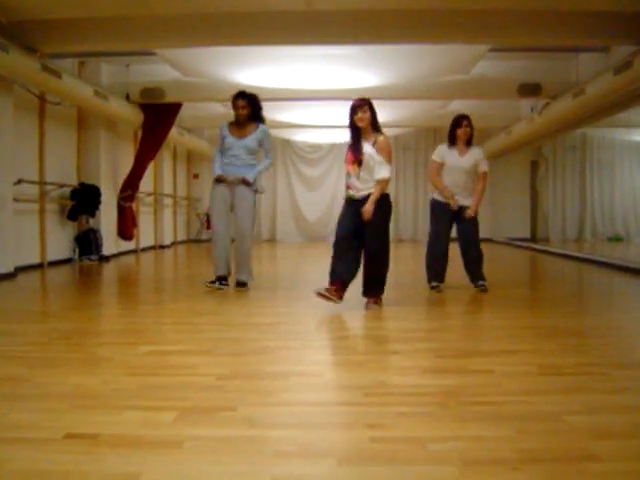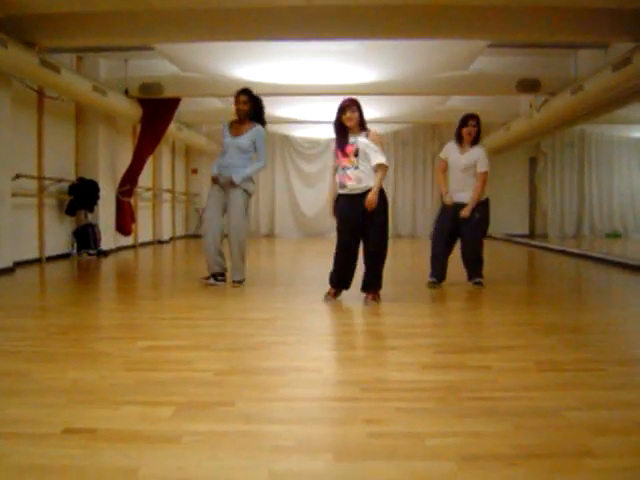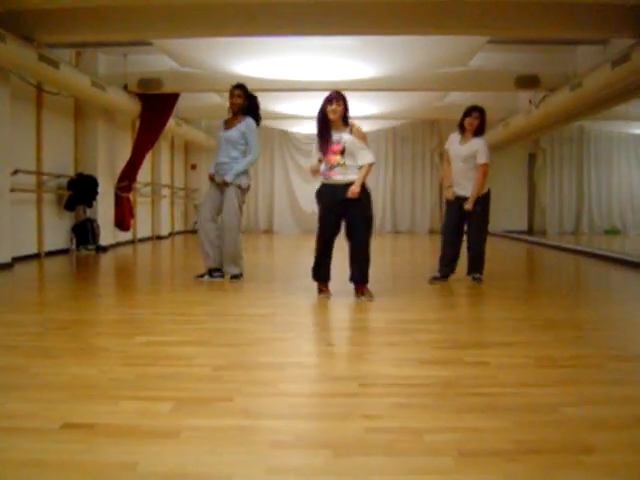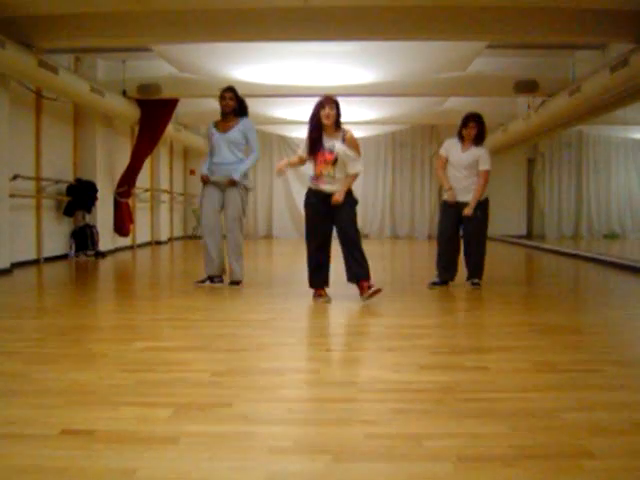
dt=0.3s
person 1, frame 1
left shoulder: (380, 141)
right shoulder: (355, 140)
left elbow: (384, 176)
left wrist: (372, 203)
left hip: (374, 202)
right hip: (352, 201)
left knee: (374, 249)
right knee: (343, 241)
left ankle: (374, 294)
right ankle: (336, 287)
person 1, frame 2
left shoulder: (370, 136)
right shoulder: (338, 141)
left elbow: (381, 165)
right elbow: (335, 173)
left wrist: (375, 191)
right wrist: (332, 200)
left hip: (370, 196)
right hip: (345, 199)
left knee: (374, 245)
right knee: (345, 245)
left ankle: (372, 289)
right ankle: (336, 286)
person 1, frame 3
left shoulder: (354, 131)
right shoulder: (323, 132)
left elbow: (368, 160)
left wrist: (358, 184)
right wrist: (316, 167)
left hip: (354, 189)
right hip: (329, 190)
left knee: (360, 236)
right knee: (325, 236)
left ankle: (360, 284)
right ankle: (321, 282)
person 1, frame 4
left shoulder: (347, 137)
right shoulder: (313, 136)
left elbow: (355, 169)
right elbow: (302, 158)
left wrist: (342, 191)
right wrist: (286, 162)
left hip: (341, 196)
right hip: (316, 196)
left knee: (350, 237)
right knee: (317, 242)
left ankle: (363, 283)
right ankle: (319, 287)
person 2, frame 1
left shoulder: (261, 130)
right shoulder: (225, 128)
left elbow: (268, 158)
left wrist: (252, 175)
right wrist: (216, 171)
left hip: (245, 183)
right hip: (223, 181)
left knee: (244, 228)
right knee: (219, 227)
left ankle: (242, 277)
right ankle: (222, 275)
person 2, frame 2
left shoulder: (257, 130)
right shoulder: (227, 127)
left elbow: (261, 162)
left wrist: (239, 177)
right wrist: (214, 171)
left hip: (240, 184)
right hip: (219, 182)
left knee: (237, 228)
right knee: (210, 224)
left ankle: (238, 276)
right ankle: (217, 271)
person 2, frame 3
left shoulder: (248, 123)
right shoulder: (224, 123)
left elbow: (253, 154)
left wrist: (231, 174)
right wrist: (212, 169)
left hip: (236, 179)
right hip: (218, 178)
left knee: (230, 223)
right knee: (205, 219)
left ankle: (235, 270)
right ankle: (215, 268)
person 2, frame 4
left shoulder: (245, 123)
right shoulder: (213, 127)
left elbow: (255, 152)
left wrist: (238, 174)
right wrist: (204, 170)
left hip: (235, 181)
right hip: (213, 180)
left knee: (233, 225)
right knee: (208, 223)
left ankle: (236, 275)
right ankle: (215, 273)
person 3, frame 1
left shoulder: (477, 153)
right shoulder: (443, 150)
left elbow: (482, 181)
right elbow: (432, 175)
left wrist: (473, 206)
right wrist: (449, 197)
left hip: (468, 205)
right hip: (442, 203)
left knee: (471, 242)
right knee: (438, 242)
left ankle: (478, 279)
right ankle: (435, 279)
person 3, frame 2
left shoulder: (479, 152)
right shoulder: (450, 147)
left elbow: (481, 182)
right elbow: (440, 172)
left wrist: (469, 207)
right wrist: (445, 194)
left hip: (475, 204)
right hip: (451, 202)
left knee: (471, 242)
right knee: (440, 237)
left ankle: (476, 276)
right ankle: (436, 276)
person 3, frame 3
left shoulder: (480, 144)
right shoulder: (453, 138)
left elbow: (481, 174)
right elbow: (446, 164)
left wrist: (471, 200)
right wrist: (447, 187)
left hip: (477, 196)
right hip: (454, 195)
left knee: (476, 235)
right knee: (450, 233)
left ankle: (476, 271)
right ankle: (444, 270)
person 3, frame 4
left shoulder: (482, 151)
right shoulder: (449, 144)
left elbow: (483, 180)
right elbow: (440, 168)
left wrist: (472, 205)
right wrist: (448, 189)
left hip: (475, 202)
right hip: (451, 201)
left knee: (474, 241)
right knee: (445, 238)
left ankle: (475, 277)
right ankle: (443, 276)
